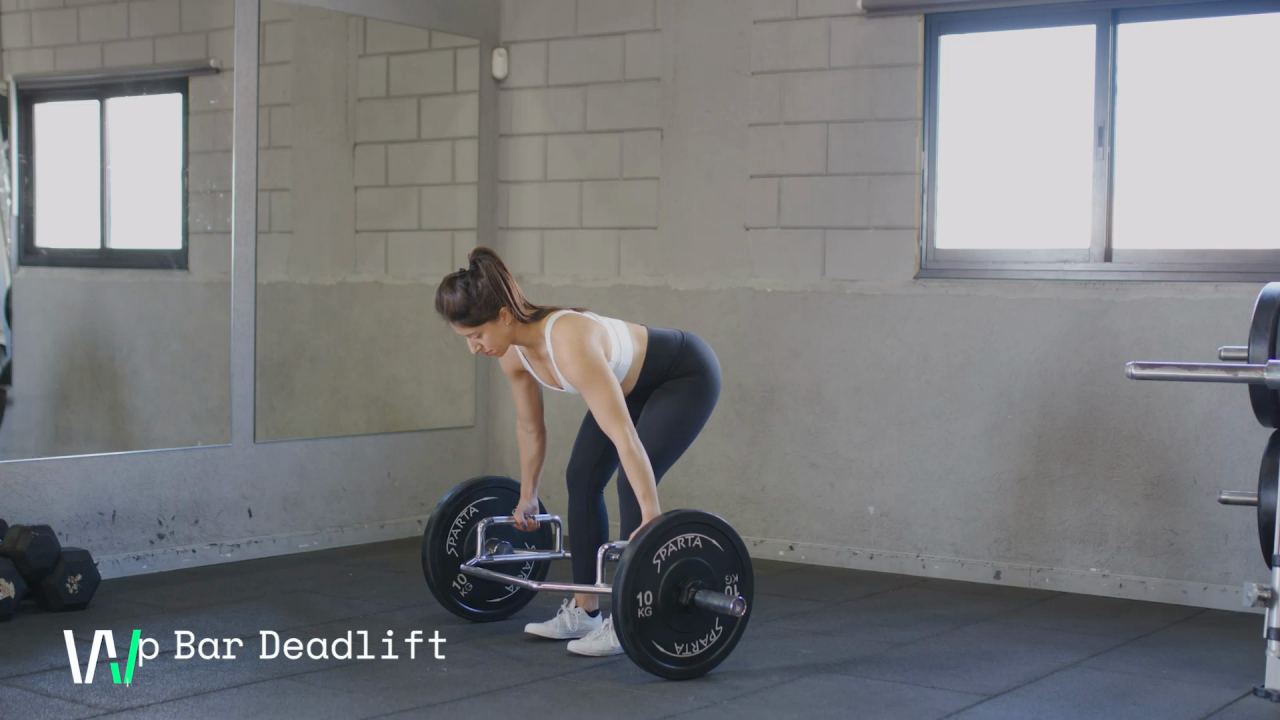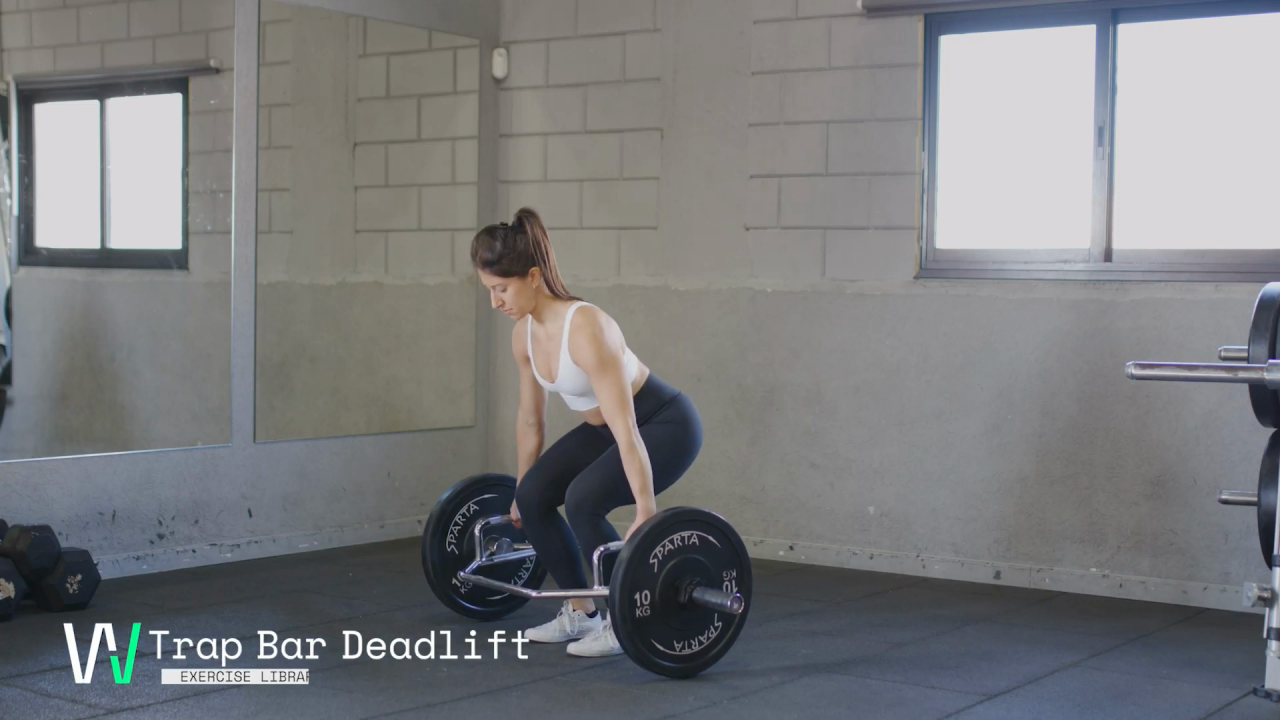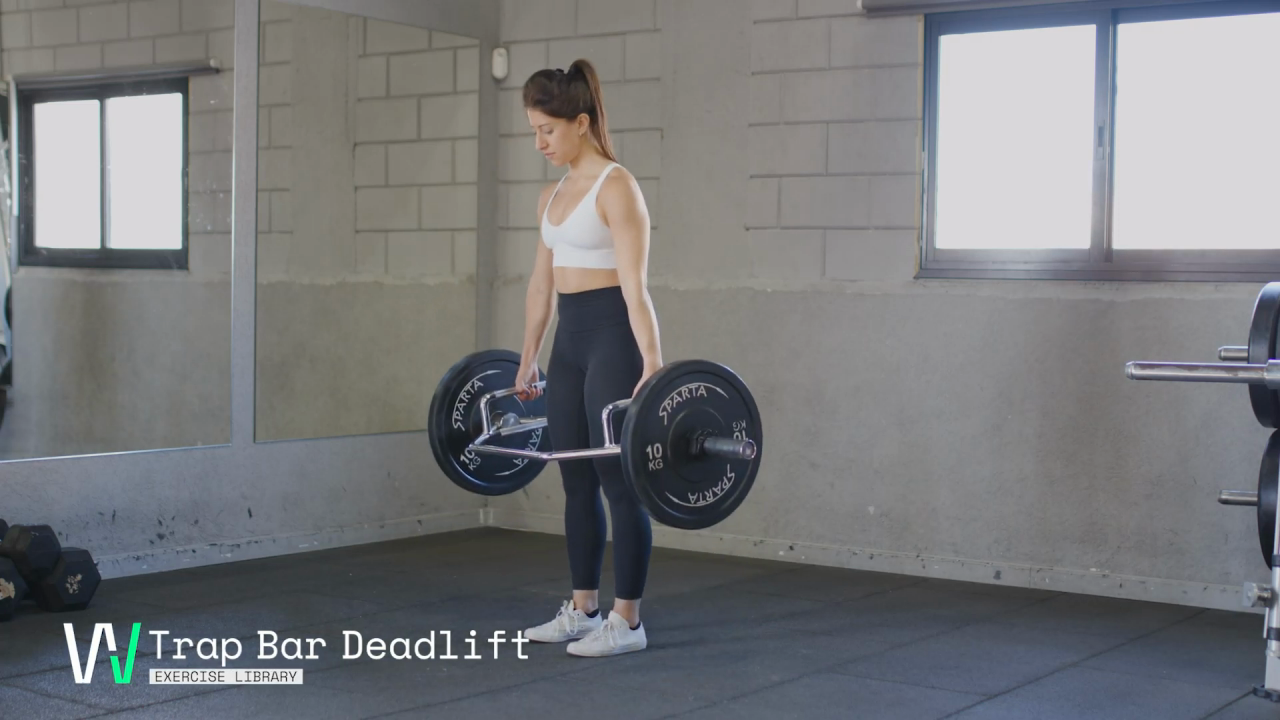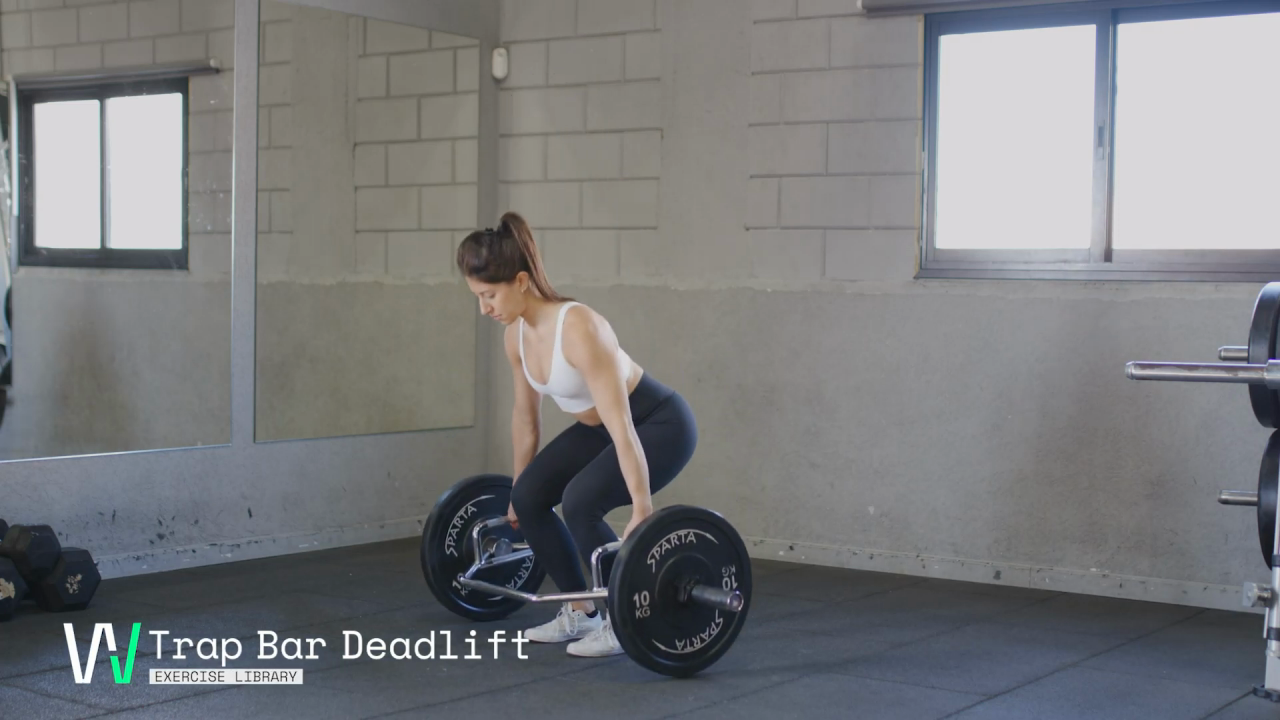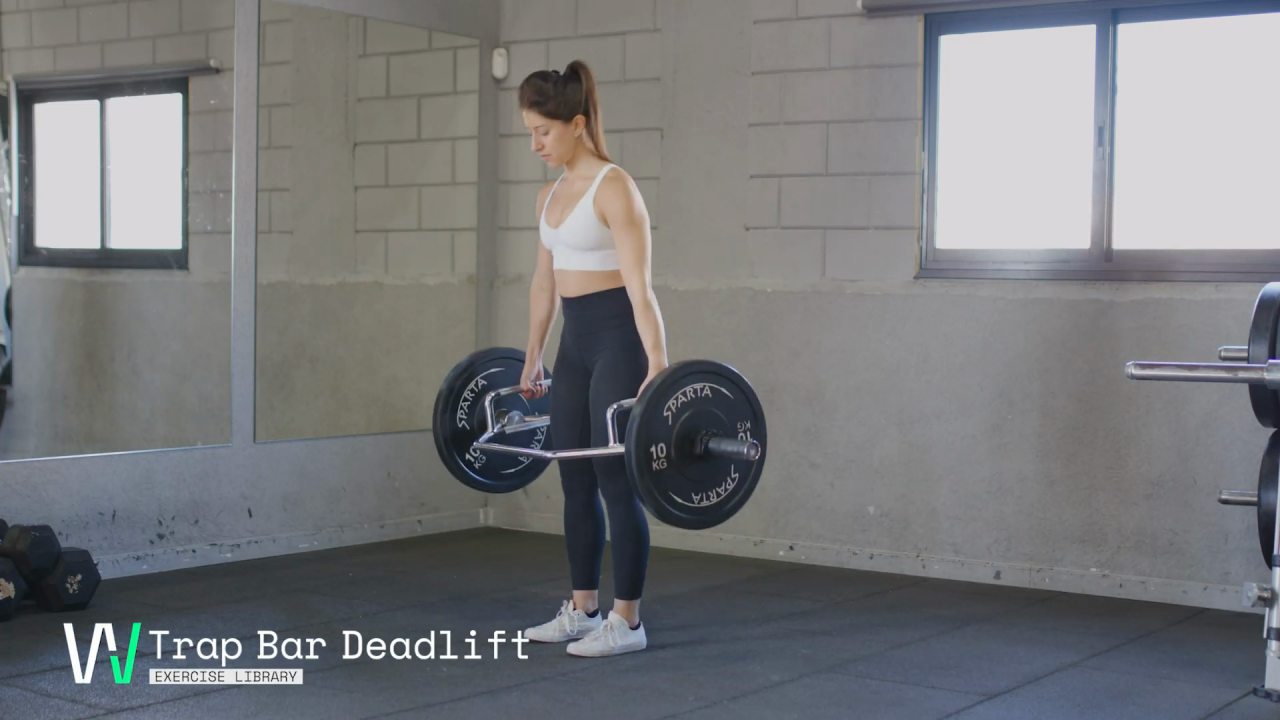
dt=1s
person 1, frame 1
left shoulder: (569, 343)
right shoulder: (513, 352)
left elbow: (622, 436)
right elbow: (530, 427)
left wrist: (652, 518)
right wrist: (527, 497)
left hip: (686, 375)
right hip: (632, 382)
left knee: (632, 484)
right knee: (582, 478)
right ankle: (583, 611)
person 1, frame 2
left shoulder: (587, 329)
right shoulder: (525, 334)
left elbow: (626, 431)
right elbow: (530, 419)
left wrist: (646, 516)
right wrist: (517, 493)
left hip: (665, 425)
right hip: (604, 426)
left knee: (583, 501)
right knee: (533, 498)
right ankle: (580, 612)
person 1, frame 3
left shoulder: (618, 187)
right shoulder: (554, 194)
left elbow: (636, 287)
right elbow: (542, 283)
left wrist: (652, 369)
right wrist: (528, 360)
left hip: (615, 339)
right hip: (570, 343)
left knee: (619, 483)
right knee: (578, 482)
left ankle: (627, 622)
right ankle: (582, 610)
person 1, frame 4
left shoulder: (580, 330)
right shoulder: (516, 334)
left elbow: (623, 430)
right elbow: (525, 416)
left wrist: (642, 512)
right wrist: (514, 494)
left hip: (660, 425)
right hip: (600, 429)
left knee: (580, 503)
right knee: (528, 498)
right ankle: (580, 610)
person 1, frame 5
left shoulder: (614, 187)
right shoulder: (551, 194)
left elbow: (640, 287)
right elbow: (544, 282)
left wrist: (658, 369)
right wrist: (532, 358)
left hip: (619, 340)
right hip: (575, 343)
left knee: (616, 483)
right knee: (576, 481)
left ankle: (627, 623)
right ankle: (582, 610)
